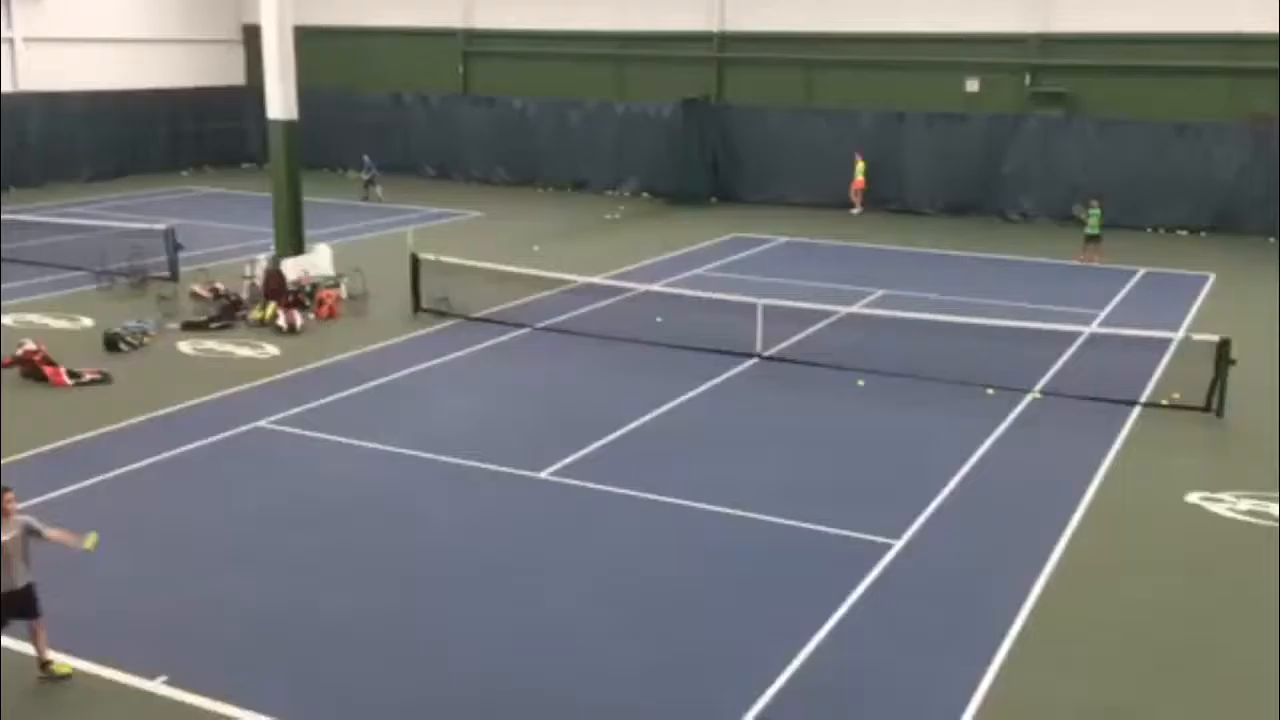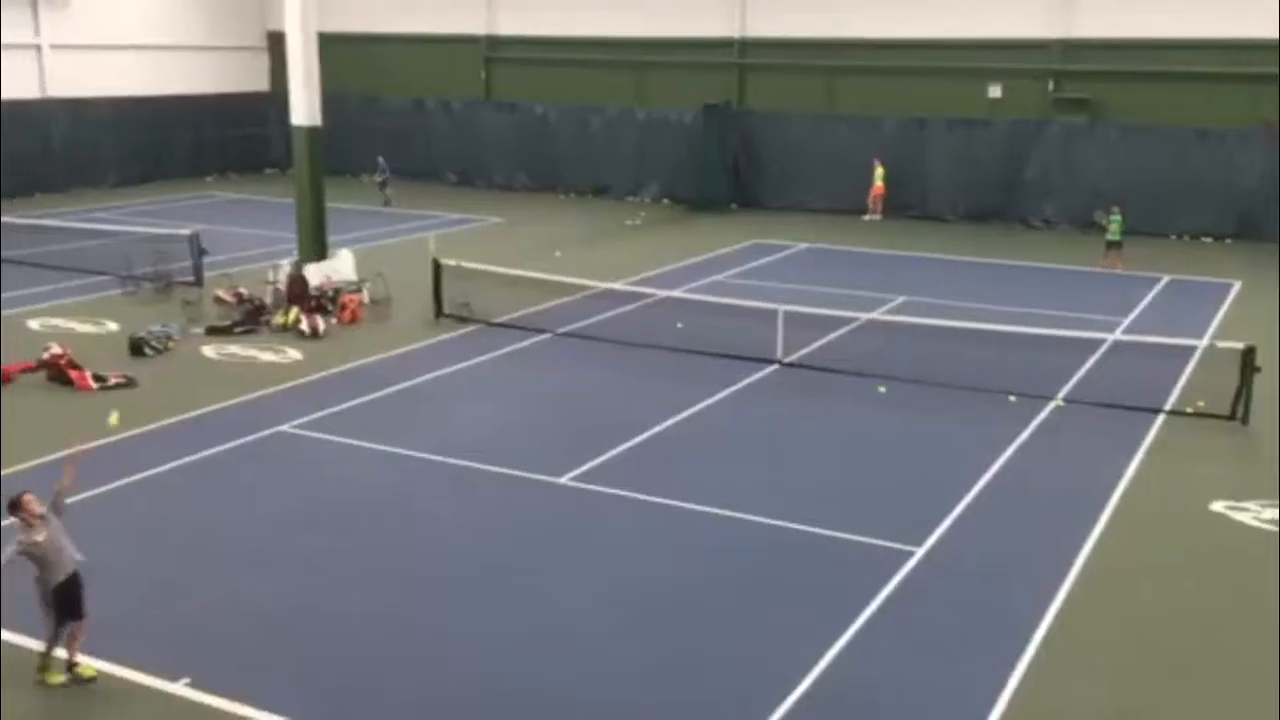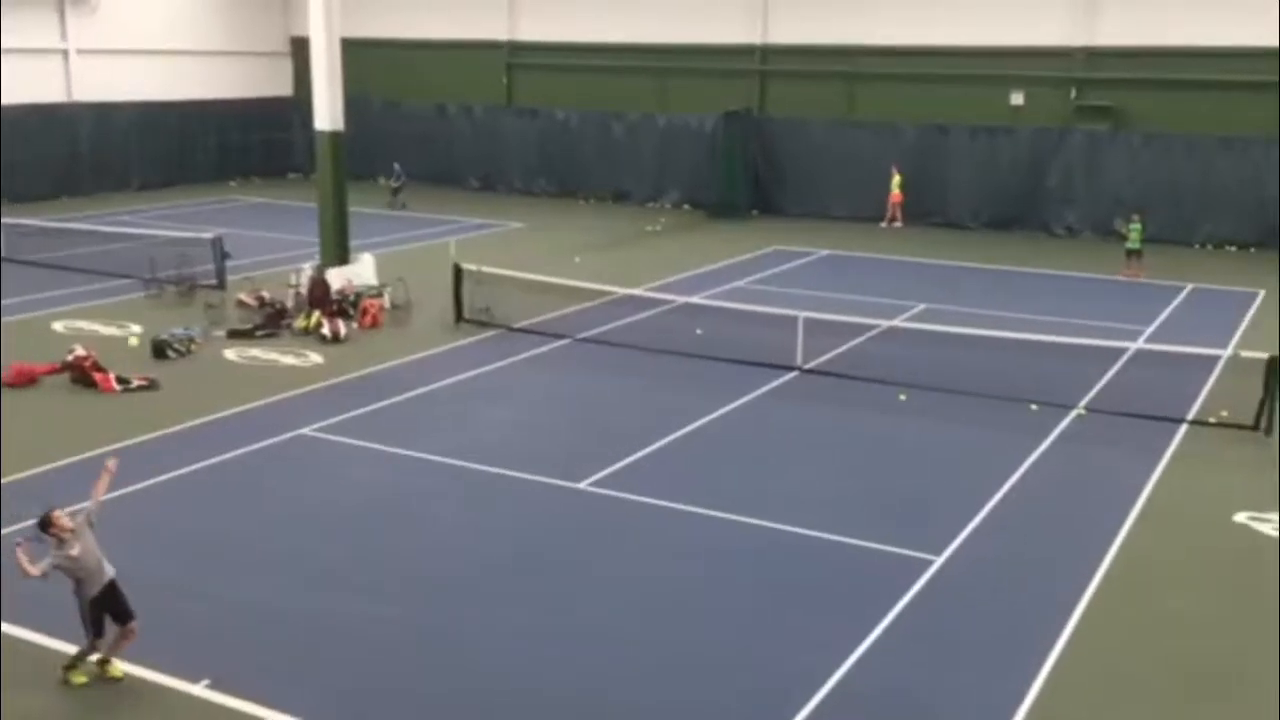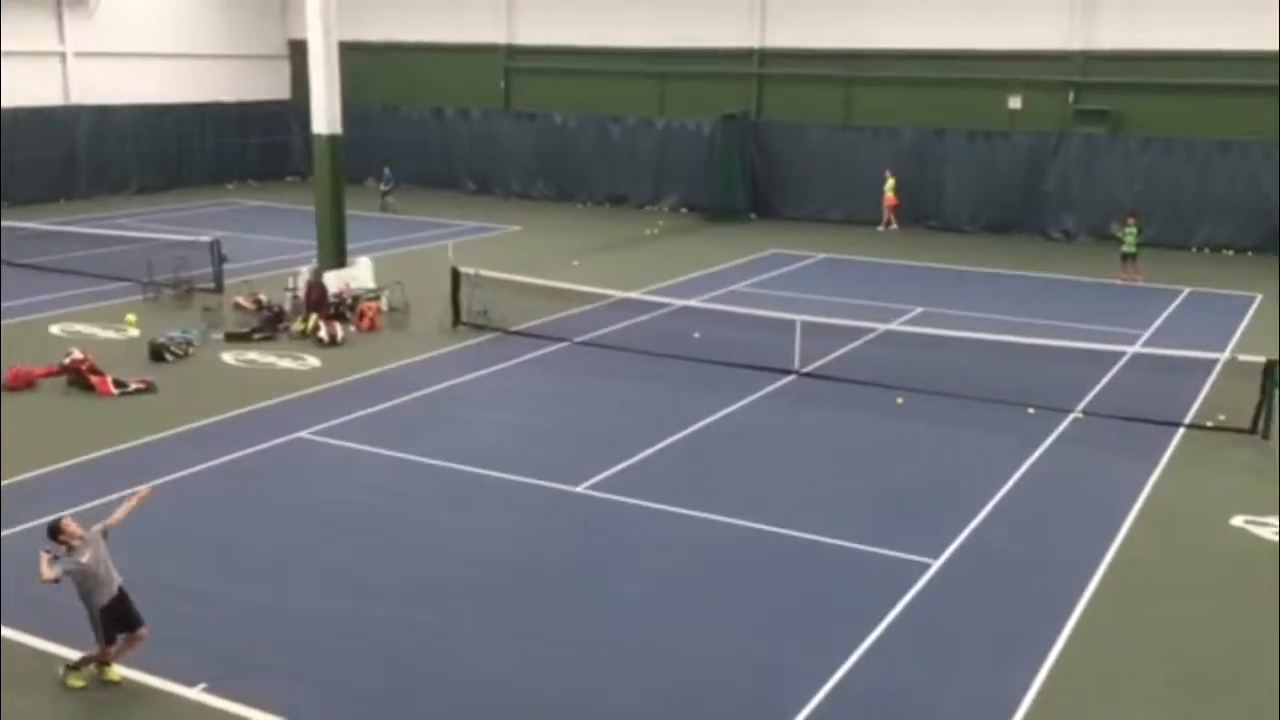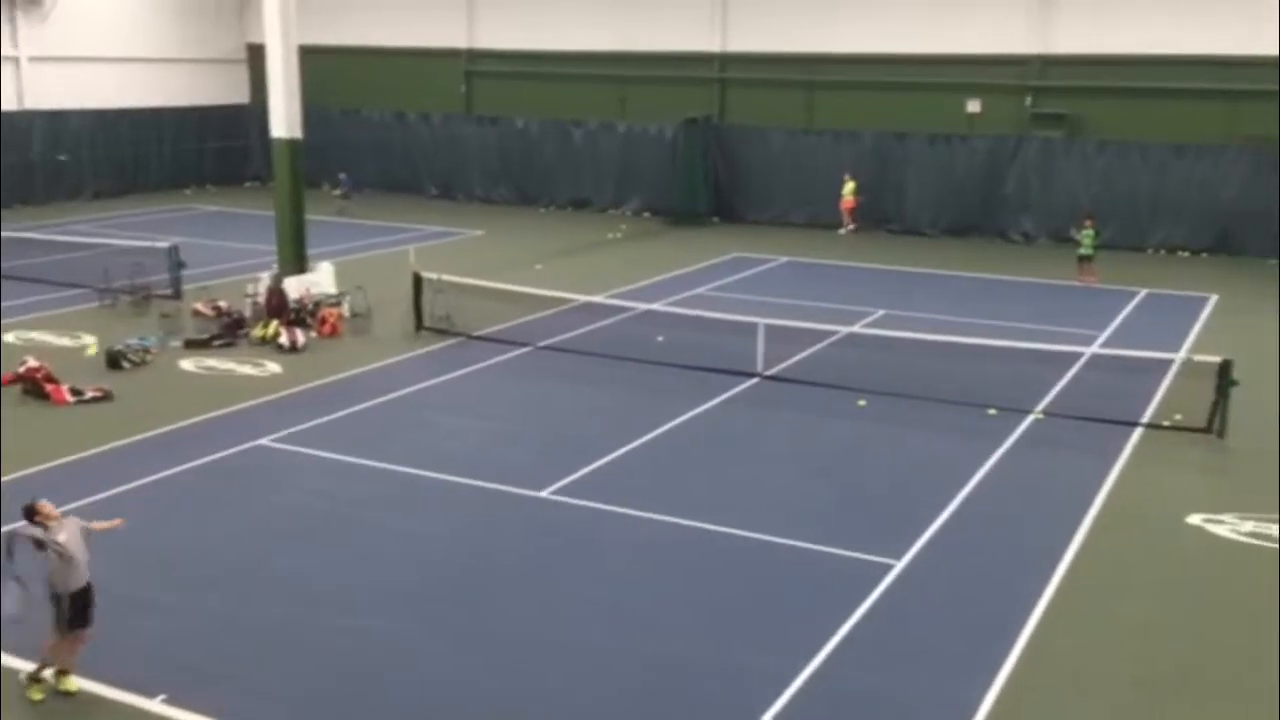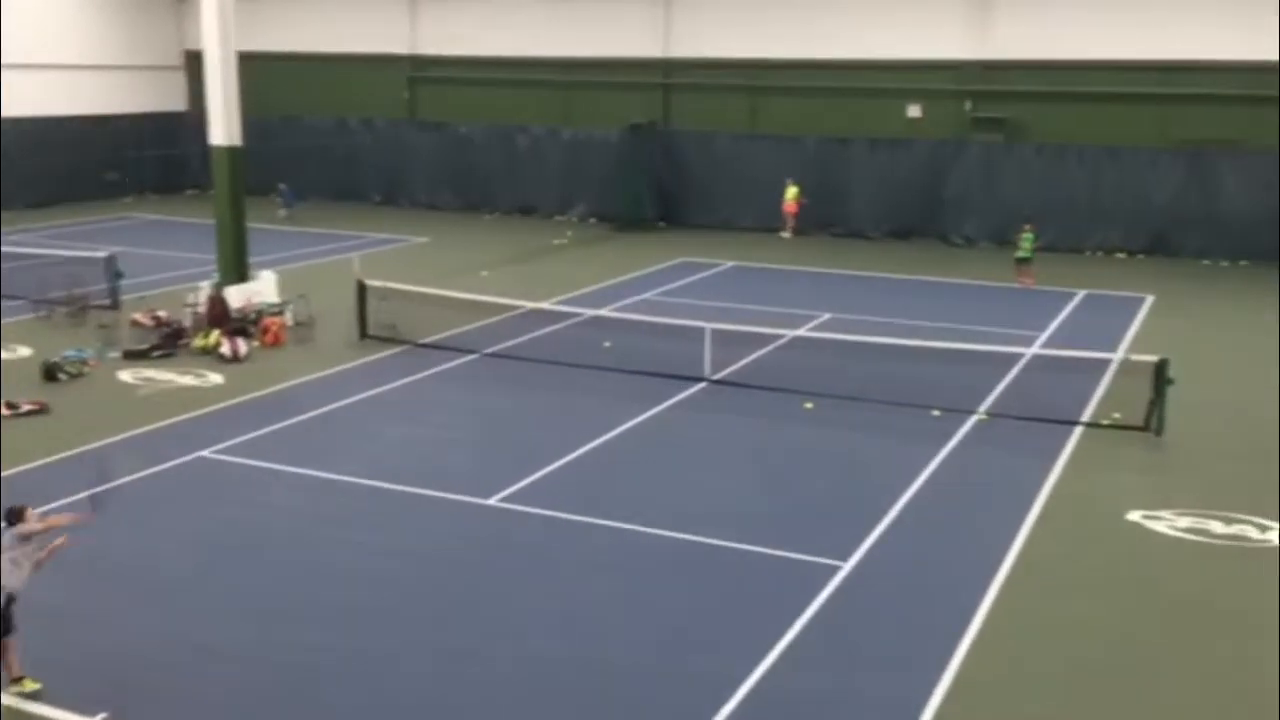
dt=0.2s
person 1, frame 1
left shoulder: (23, 522)
left elbow: (50, 534)
left wrist: (78, 542)
left hip: (22, 584)
left knee: (36, 624)
left ankle: (45, 663)
person 1, frame 2
left shoulder: (50, 515)
right shoulder: (22, 541)
left elbow: (62, 489)
left wrist: (70, 464)
left hip: (72, 576)
right hip: (52, 587)
left knee: (78, 625)
right knee: (58, 632)
left ankle: (73, 665)
right ankle: (44, 668)
person 1, frame 3
left shoulder: (81, 525)
right shoulder: (57, 555)
left elbow: (96, 497)
right elbow: (32, 572)
left wrist: (107, 473)
right wrist: (20, 554)
left hip: (109, 584)
right hip: (89, 597)
left knee: (130, 630)
right knee: (95, 643)
left ankle: (105, 661)
right ankle: (71, 667)
person 1, frame 4
left shoulder: (94, 535)
right shoulder: (67, 562)
left elbow: (117, 515)
right elbow: (46, 577)
left wrist: (138, 497)
right wrist: (44, 559)
left hip: (117, 594)
right hip: (99, 606)
left knee: (139, 635)
right knee: (107, 650)
left ankle: (104, 665)
right ankle: (72, 668)
person 1, frame 5
left shoulder: (73, 523)
right shoulder: (45, 536)
left elbow: (92, 527)
right elbow: (25, 534)
left wrist: (111, 524)
left hip: (83, 587)
right hip: (65, 592)
left knee: (81, 635)
right knee: (63, 638)
left ankle: (64, 672)
right ankle: (34, 676)
person 1, frame 6
left shoulder: (30, 540)
right shoulder: (21, 532)
left elbow: (34, 565)
right elbow: (47, 524)
left wrist: (53, 547)
right wrist: (73, 519)
left ankle: (18, 680)
